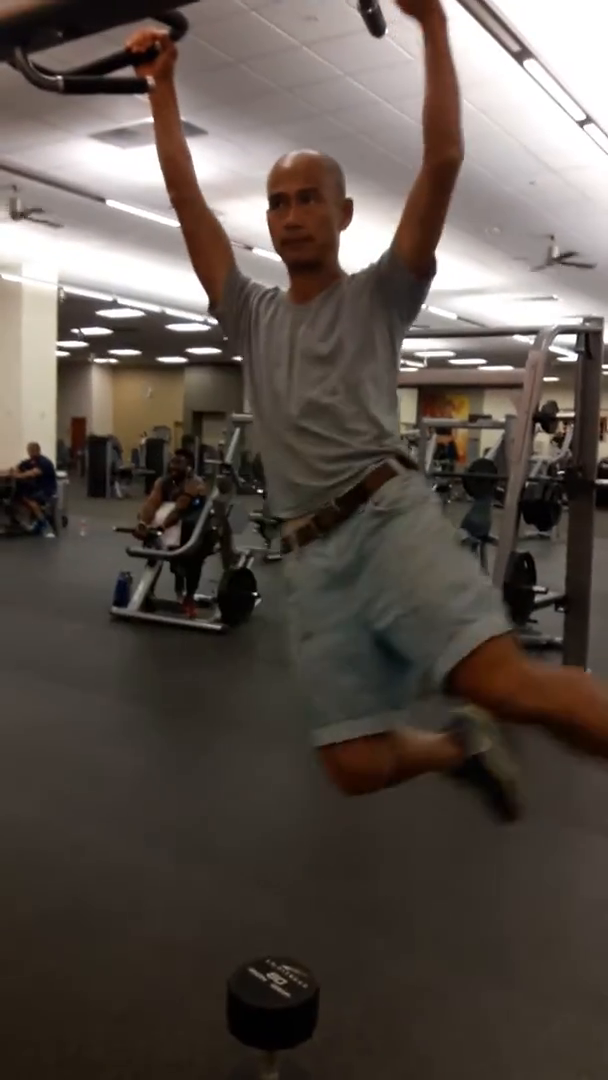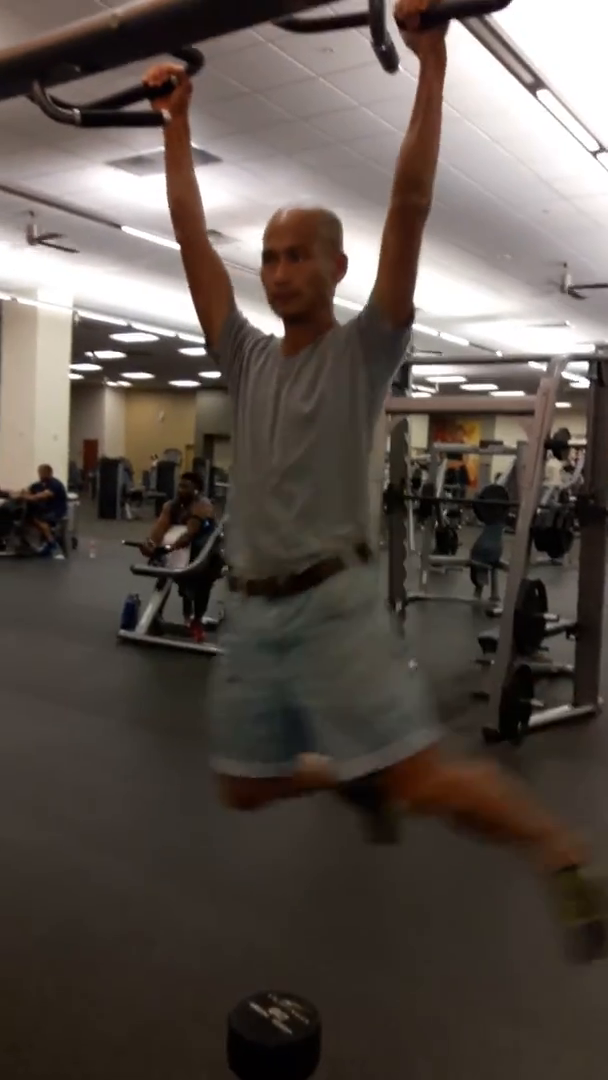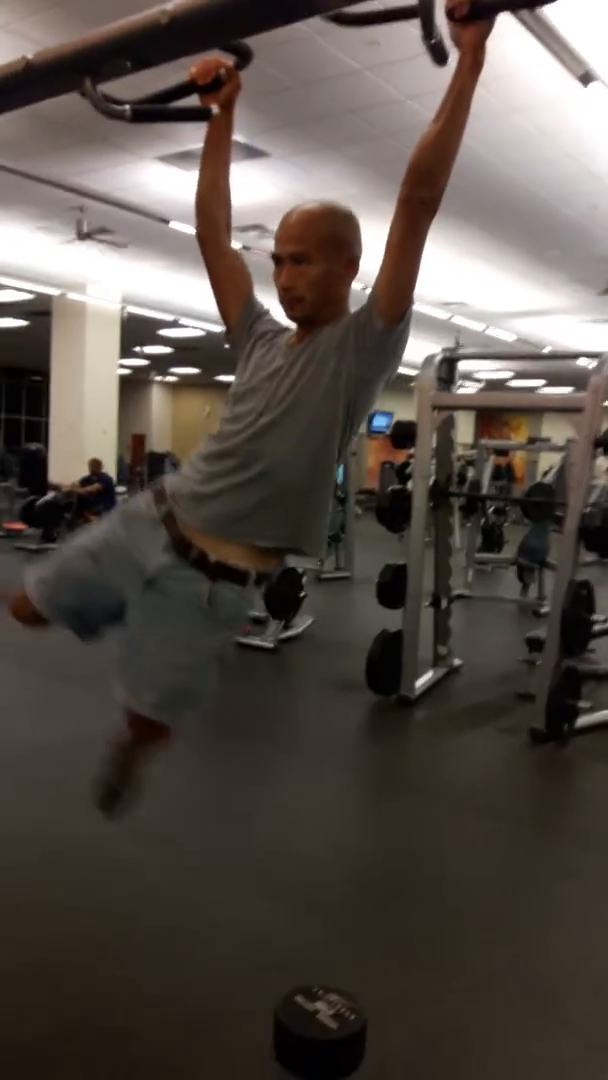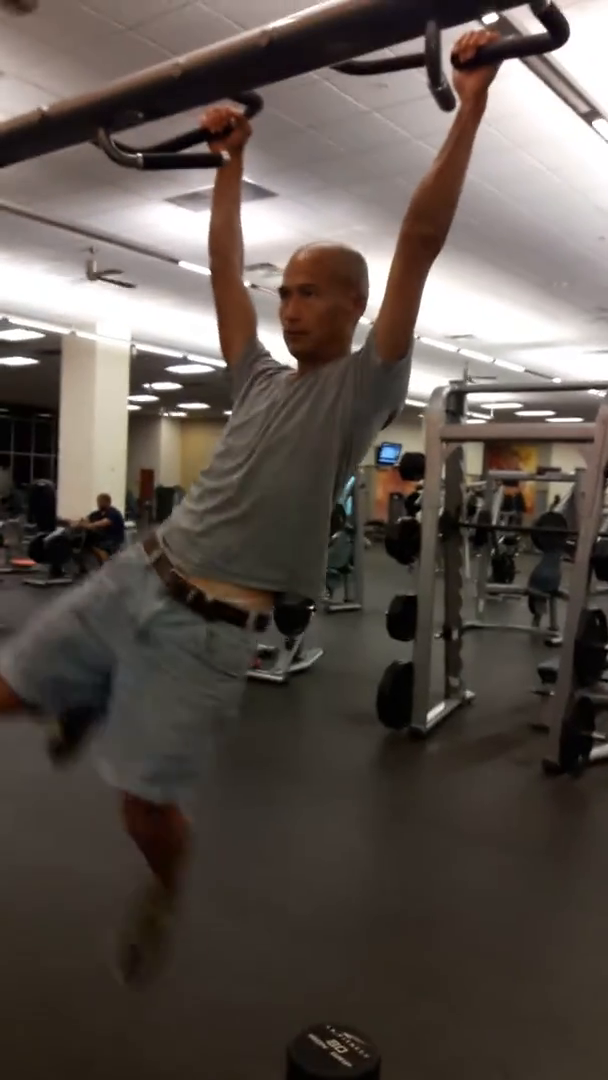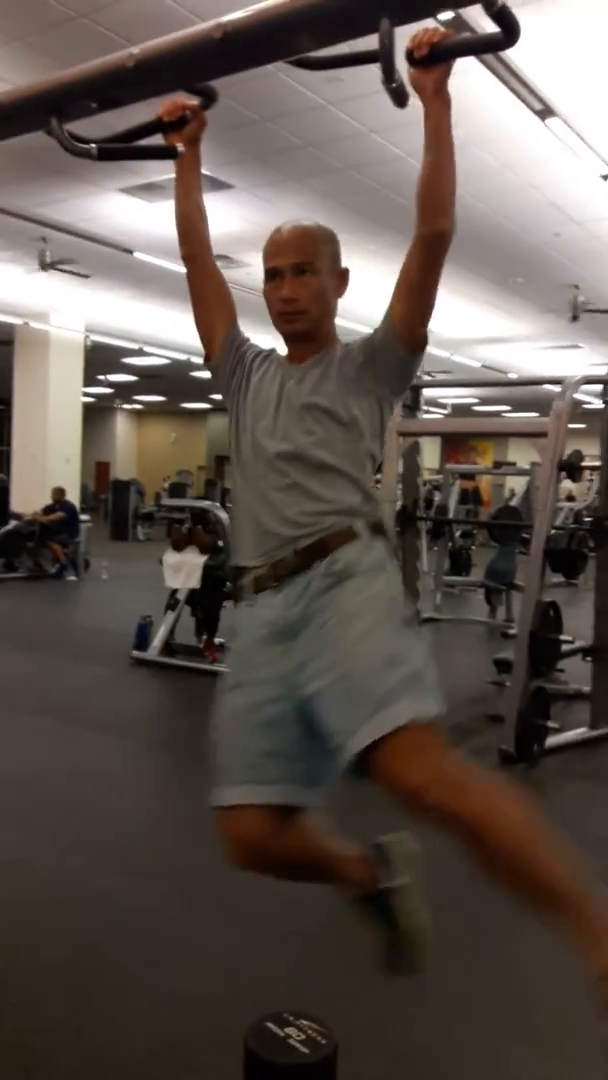
dt=0.4s
person 1, frame 1
left shoulder: (380, 295)
right shoulder: (250, 314)
left elbow: (443, 163)
right elbow: (187, 200)
right wrist: (162, 87)
left hip: (388, 520)
right hip: (312, 558)
left knee: (509, 682)
right knee: (359, 764)
right ankle: (460, 750)
person 1, frame 2
left shoulder: (363, 347)
right shoulder: (244, 359)
left elbow: (408, 210)
right elbow: (193, 242)
right wrist: (176, 127)
left hip: (329, 601)
right hip: (253, 610)
left knee: (415, 778)
right knee: (244, 785)
right ankle: (346, 770)
person 1, frame 3
left shoulder: (367, 343)
right shoulder: (263, 338)
left elbow: (417, 202)
right elbow: (212, 230)
right wrist: (220, 120)
left hip: (213, 574)
right hip: (150, 521)
left knee: (147, 719)
right knee: (30, 608)
left ankle: (129, 752)
right ankle: (127, 621)
person 1, frame 4
left shoulder: (368, 383)
right shoulder: (260, 376)
left elbow: (422, 240)
right elbow: (221, 261)
left wrist: (471, 102)
right wrist: (228, 158)
left hip: (209, 627)
right hip: (136, 577)
left knee: (145, 805)
left ankle: (164, 893)
right ankle: (93, 699)
person 1, frame 5
left shoulder: (367, 365)
right shoulder: (245, 372)
left elbow: (433, 239)
right elbow: (198, 261)
left wrist: (435, 101)
right wrist: (190, 155)
left hip: (344, 584)
right hip: (263, 612)
left knee: (423, 774)
right knee: (250, 836)
right ankle: (374, 877)
